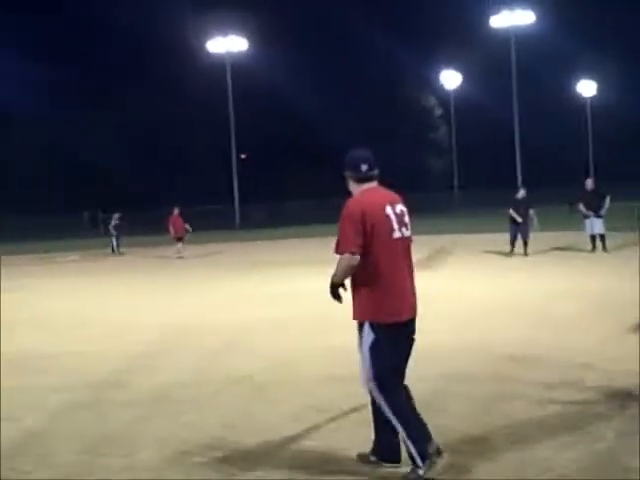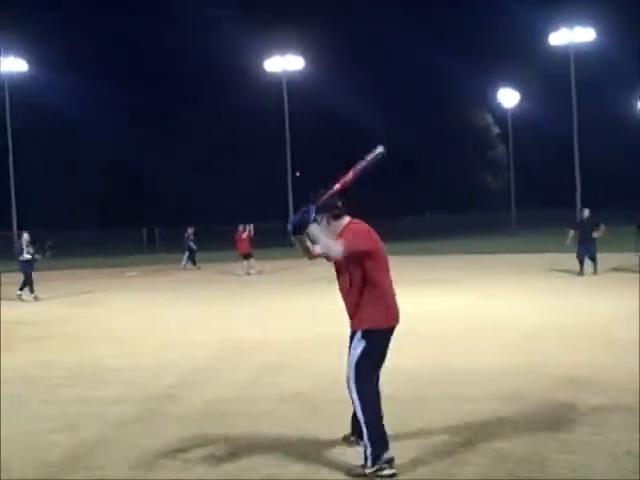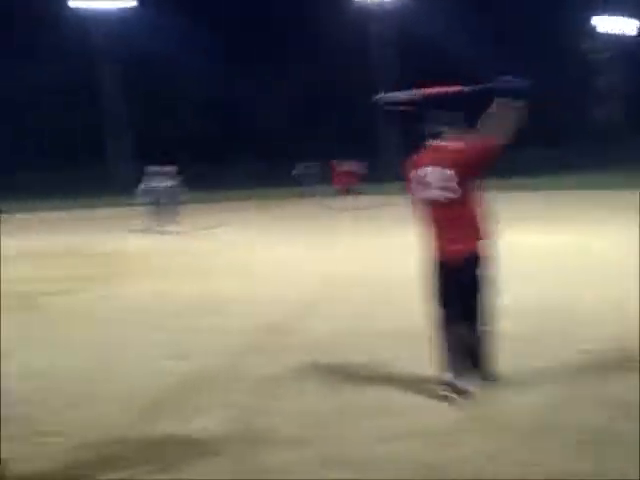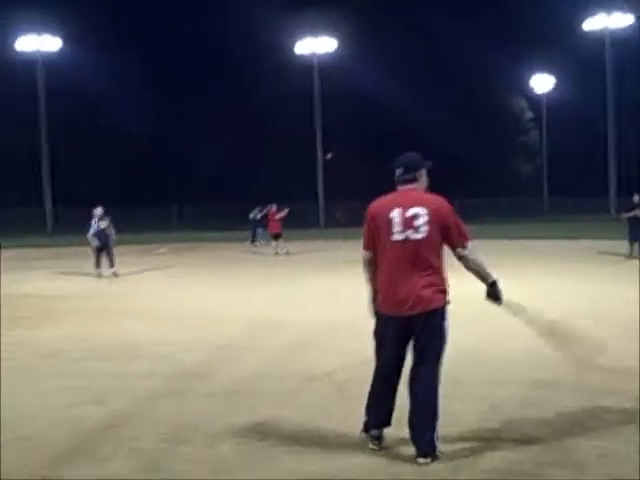
dt=1s
person 1, frame 1
left shoulder: (356, 206)
right shoulder: (396, 201)
left elbow: (351, 259)
left wrist: (336, 281)
left hip: (378, 310)
right hip: (404, 306)
left knee: (383, 382)
right knee: (385, 377)
left ankle: (424, 450)
right ankle: (386, 450)
person 1, frame 2
left shoulder: (356, 232)
right shoulder: (346, 235)
left elbow: (338, 251)
right elbow: (313, 252)
left wrist: (311, 226)
right wrist: (300, 234)
left hip: (373, 320)
right hip: (372, 318)
left knee: (361, 383)
right knee: (362, 378)
right ankle: (361, 432)
person 1, frame 3
left shoulder: (417, 165)
right shoulder: (461, 156)
right elbow: (496, 139)
right wrist: (511, 104)
left hip: (442, 253)
right hip: (465, 251)
left knee: (452, 315)
right knee: (470, 313)
left ankle: (457, 374)
right ankle: (476, 369)
person 1, frame 4
left shoulder: (376, 208)
right shoulder: (438, 205)
left elbow: (368, 258)
right elbow: (463, 252)
left wrist: (376, 292)
right wrist: (490, 281)
left hip: (389, 304)
right hip: (429, 304)
left knee: (386, 369)
right knee: (425, 374)
left ankle: (375, 431)
right ankle: (424, 446)
